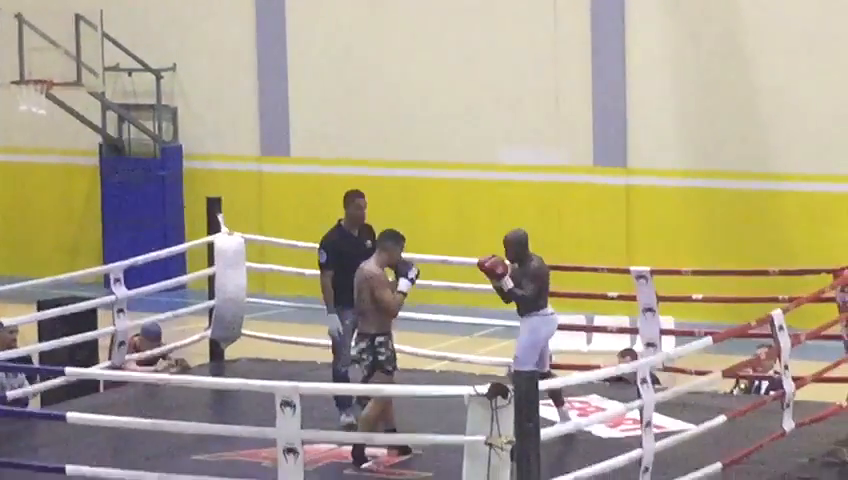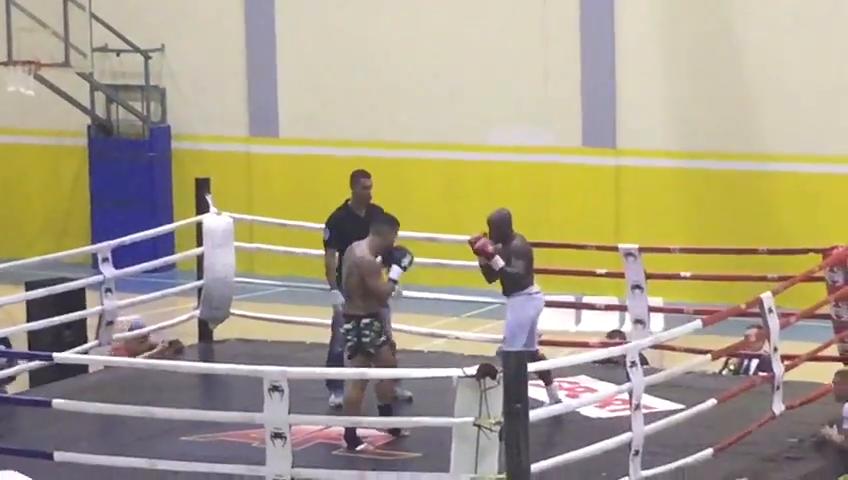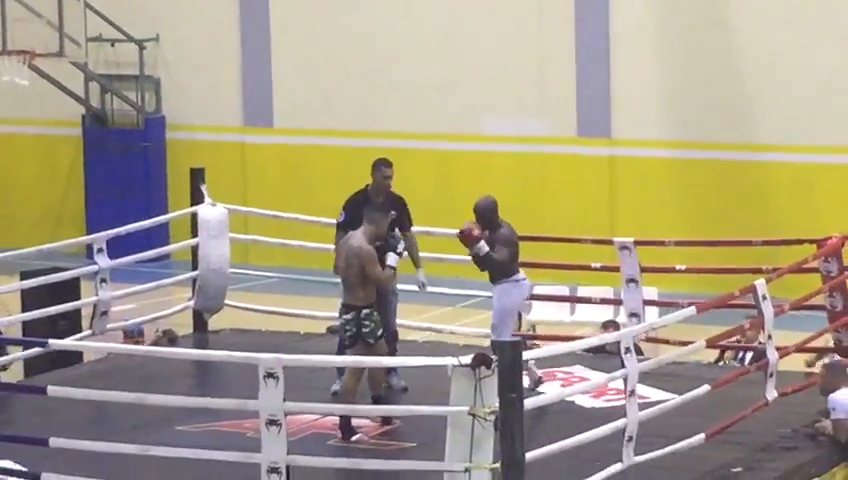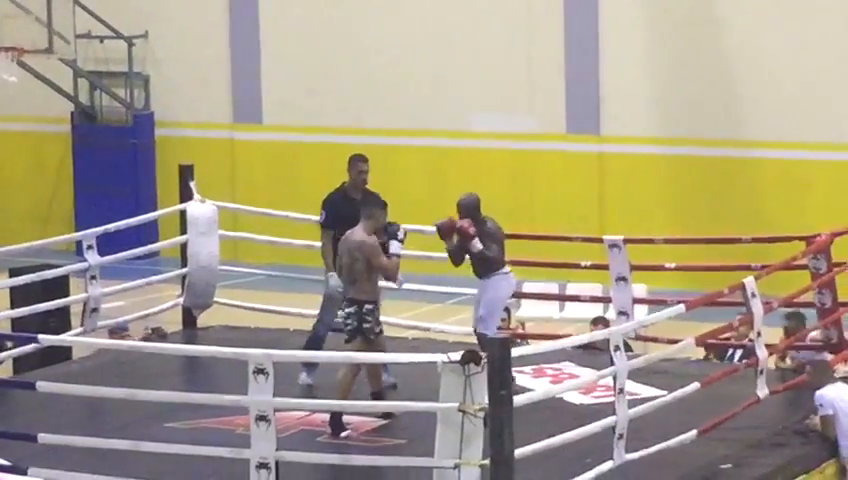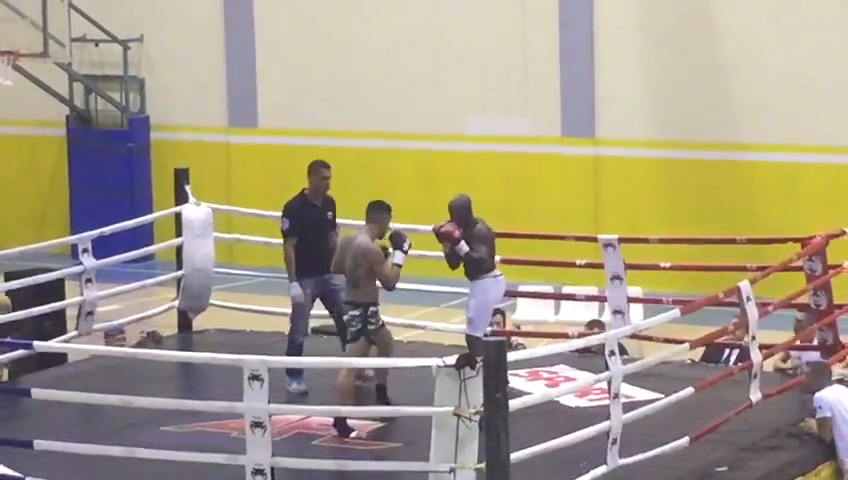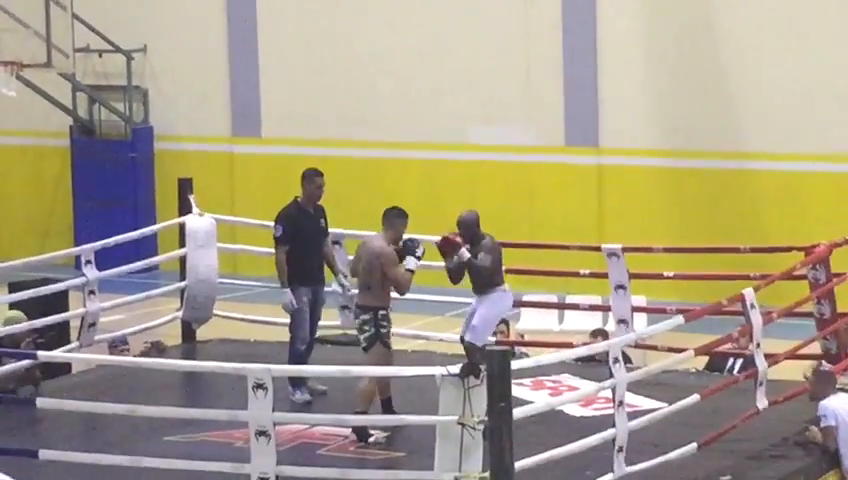
dt=0.4s
person 1, frame 1
left shoulder: (368, 269)
right shoulder: (374, 274)
right elbow: (392, 310)
left wrist: (399, 280)
right wrist: (406, 282)
left hip: (377, 339)
right hip: (374, 342)
left knee: (385, 394)
right knee: (379, 398)
left ankle: (392, 441)
right ankle: (359, 452)
person 1, frame 2
left shoulder: (358, 248)
right shoulder: (366, 260)
right elbow: (382, 296)
left wrist: (387, 262)
right wrist: (398, 268)
left hip: (366, 320)
right hip: (359, 323)
left knee: (388, 365)
right knee: (359, 380)
left ankle: (386, 419)
right ankle: (351, 436)
person 1, frame 3
left shoulder: (350, 239)
right shoulder: (364, 249)
right elbow: (383, 283)
left wrist: (384, 252)
right wrist: (394, 255)
left hip: (365, 310)
right hip: (358, 313)
left knee: (379, 358)
right knee: (355, 369)
right ankle: (345, 426)
person 1, frame 4
left shoulder: (349, 237)
right shoulder: (368, 243)
right elbow: (391, 274)
right wrist: (396, 243)
left hip: (358, 304)
right hip: (361, 308)
left knee: (377, 354)
right knee: (353, 365)
left ankle: (380, 404)
right ankle: (336, 420)
person 1, frame 5
left shoulder: (350, 240)
right shoulder: (371, 249)
left elbow: (336, 267)
right elbow: (390, 283)
right wrist: (399, 253)
left hip: (359, 306)
right hip: (362, 310)
left knee: (386, 344)
right knee: (352, 366)
left ankle: (382, 400)
right ankle: (340, 421)
person 1, frame 6
left shoulder: (366, 243)
right shoulder: (385, 252)
left elbow: (353, 271)
right elbow: (402, 288)
right wrist: (412, 259)
left hip: (366, 310)
right hip: (374, 314)
left knee: (385, 363)
left ankle: (388, 411)
right ankle: (359, 426)
person 2, frame 1
left shoulder: (368, 232)
right shoulder: (332, 240)
right elbow: (326, 279)
right wrist: (331, 315)
right hip: (344, 308)
right knee: (342, 361)
right ankle: (345, 409)
person 2, frame 2
left shoulder: (377, 213)
right shoulder: (338, 218)
right elbow: (330, 256)
right wrist: (335, 290)
right knee: (339, 340)
left ankle: (393, 384)
right ankle: (336, 390)
person 2, frame 3
left shoulder: (397, 203)
right shoulder: (355, 203)
left elbow: (408, 237)
right elbow: (341, 239)
left wrist: (419, 269)
left knee: (389, 327)
left ankle: (391, 373)
right ankle: (341, 376)
person 2, frame 4
left shoulder: (373, 199)
right shoulder: (334, 200)
right elbow: (326, 239)
right wrist: (331, 273)
right hip: (340, 272)
right knee: (325, 322)
left ankle: (379, 370)
right ankle: (308, 369)
person 2, frame 5
left shoulder: (329, 203)
right shoulder: (294, 208)
right elbow: (288, 247)
right wrist: (293, 282)
left hip: (329, 274)
right hip: (304, 278)
left knee: (346, 320)
right knee: (299, 329)
right ankle: (294, 377)
person 2, frame 6
left shoulder: (319, 212)
right shoulder: (288, 215)
right elbow: (280, 254)
left wrist: (339, 275)
right wrist: (285, 289)
left hip: (317, 283)
right hip: (297, 286)
left knee: (310, 336)
right knee: (300, 337)
left ankle: (302, 379)
right ankle: (296, 386)
person 3, frame 1
left shoulder: (534, 267)
right shoulder: (519, 266)
left elbow: (526, 298)
right elbow: (508, 297)
left wrist: (504, 280)
right wrist: (496, 278)
left hip: (537, 321)
right hip: (538, 320)
left knee: (519, 374)
right knee: (542, 372)
right ankle: (565, 418)
person 3, frame 2
left shoulder: (517, 247)
right shoulder: (504, 245)
left elbow: (517, 276)
right elbow: (491, 277)
left wrist: (495, 259)
right wrist: (483, 258)
left hip: (523, 301)
right hip: (526, 300)
right knee: (531, 351)
right ankle: (554, 398)
person 3, frame 3
left shoulder: (504, 234)
right shoulder: (493, 231)
left elbow: (500, 263)
right elbow: (483, 265)
left wrist: (479, 244)
right wrist: (471, 246)
left hip: (510, 287)
right hip: (507, 285)
left knee: (500, 341)
right knee: (505, 338)
right ankle: (533, 374)
person 3, frame 4
left shoulder: (490, 229)
right shoulder: (469, 228)
left elbow: (494, 261)
right elbow: (457, 261)
left wrist: (473, 241)
right wrist: (448, 239)
left hip: (498, 281)
right hip: (487, 281)
left knee: (484, 334)
right knee: (480, 330)
person 3, frame 5
left shoulder: (480, 231)
right shoulder: (462, 230)
left elbow: (481, 262)
right elbow: (453, 264)
left wrist: (458, 243)
right wrist: (447, 243)
left hip: (488, 284)
right hip: (479, 284)
left knee: (473, 336)
right knee: (474, 332)
person 3, frame 6
left shoulder: (487, 244)
right shoulder: (467, 246)
left elbow: (482, 270)
right elbow: (455, 279)
left wrist: (460, 251)
right wrist: (448, 257)
left hip: (497, 297)
right hip: (483, 297)
left knee: (471, 344)
right knee: (467, 340)
